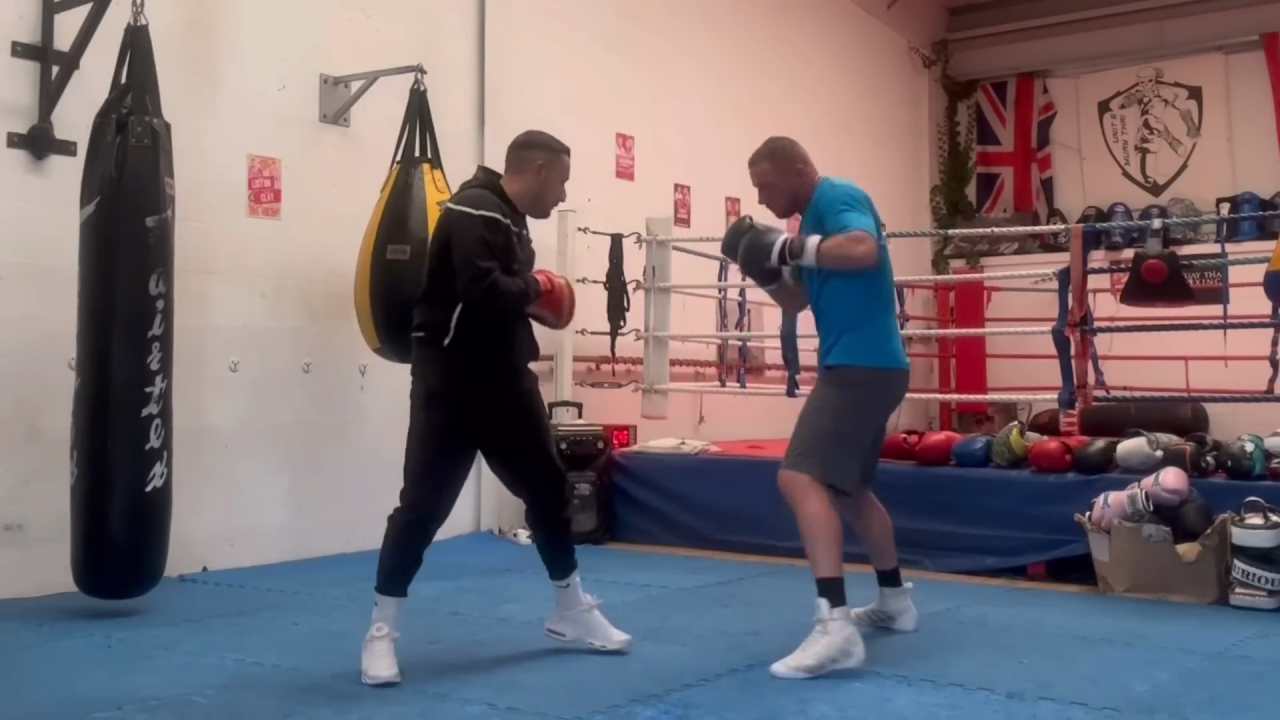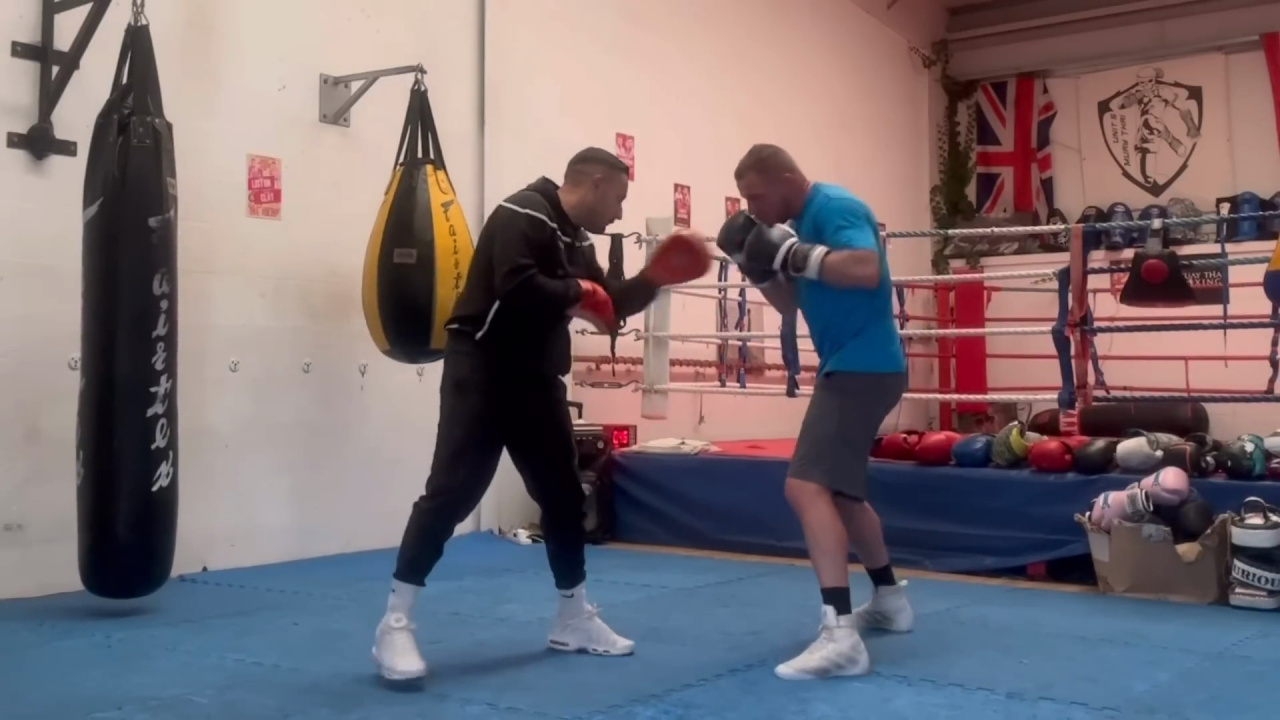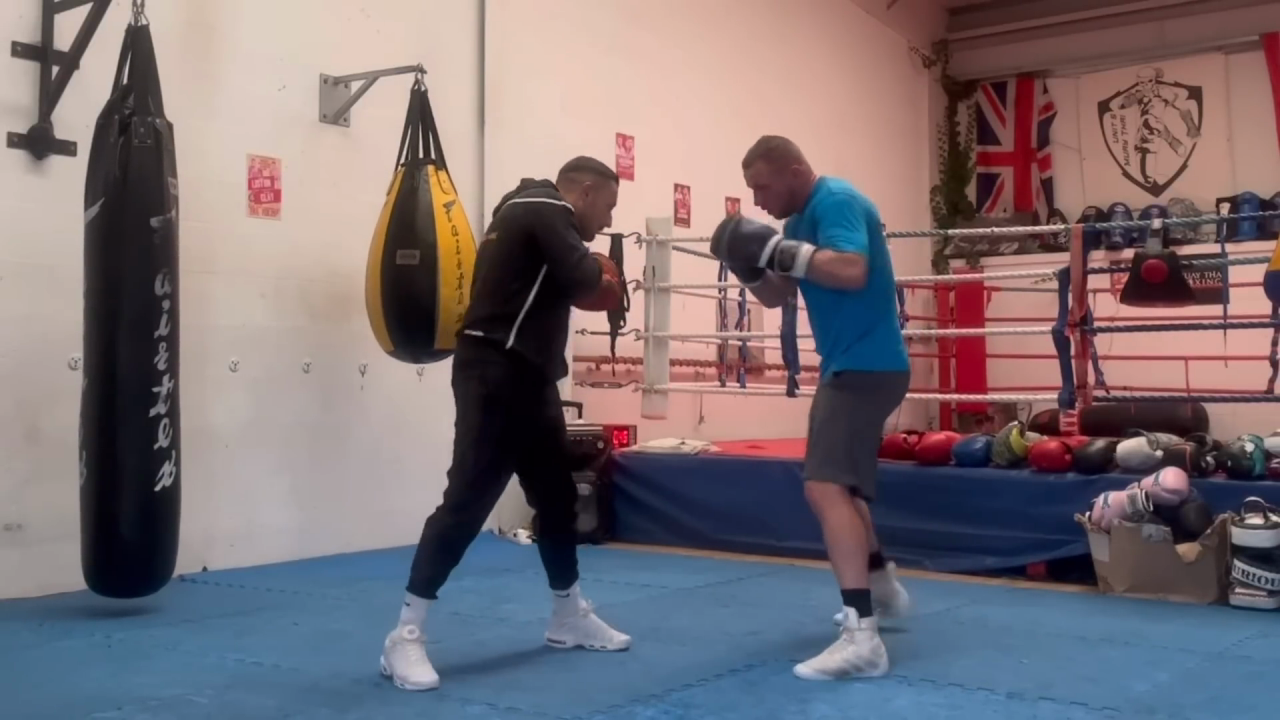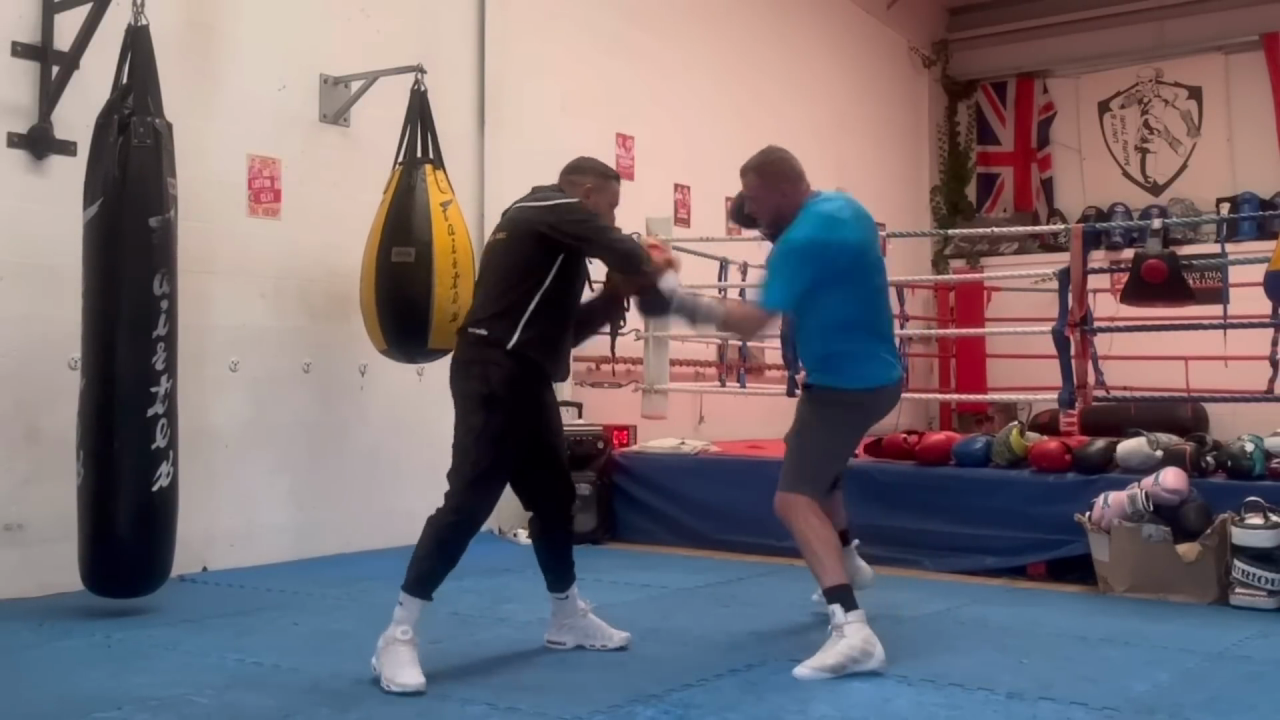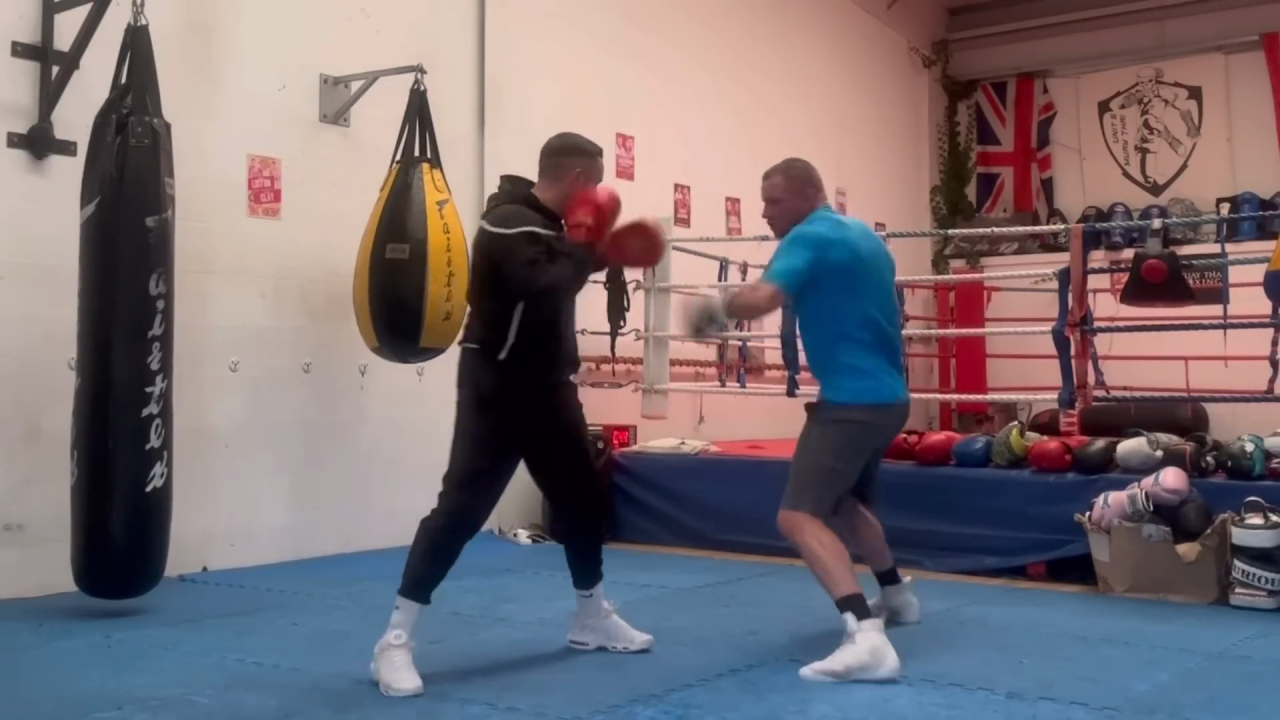
dt=0.4s
person 1, frame 1
left shoulder: (511, 217)
right shoulder: (473, 212)
right elbow: (479, 290)
left wrist: (537, 298)
right wrist: (535, 288)
left hip: (505, 374)
right hip: (450, 376)
left knee: (546, 486)
right knee: (425, 502)
left ankle: (572, 610)
right ankle: (381, 630)
person 1, frame 2
left shoulder: (574, 239)
right shoulder: (523, 214)
left elbow: (606, 303)
right elbow: (515, 286)
left wrist: (653, 278)
right wrist: (572, 295)
left hip: (537, 380)
right hip: (482, 370)
left knee: (564, 496)
right knee: (451, 492)
left ankle: (574, 619)
right ankle: (395, 624)
person 1, frame 3
left shoulder: (531, 218)
right shoulder: (545, 210)
right elbow: (579, 279)
left wrist: (589, 277)
right wrist: (600, 276)
left hip: (529, 377)
right hip: (494, 375)
left knee: (557, 496)
right knee: (468, 501)
left ankle: (569, 617)
right ankle: (405, 635)
person 1, frame 4
left shoulder: (538, 223)
right shoulder: (556, 211)
left elbow: (566, 325)
right elbow: (626, 256)
left wrist: (612, 299)
right wrist: (650, 261)
left hip: (525, 377)
right hip: (496, 374)
left knee: (553, 498)
right knee: (468, 501)
left ankle: (569, 618)
right ankle: (398, 636)
person 1, frame 5
left shoulder: (552, 223)
right shoulder: (510, 225)
left elbow: (564, 273)
right elbow: (546, 292)
left wrist: (591, 248)
right wrist: (581, 246)
left hip: (548, 385)
right hip: (497, 385)
left knee: (584, 498)
right knee: (461, 507)
left ankle: (592, 617)
right ankle: (396, 639)
person 2, frame 1
left shoulder: (838, 196)
right shoulder: (818, 210)
left elbow: (864, 250)
right elbow: (800, 297)
left wrist: (789, 248)
right wrist: (765, 260)
left hip: (859, 366)
right hip: (877, 366)
left knee: (801, 479)
right knee: (851, 485)
left ankle: (834, 627)
right ankle: (895, 599)
person 2, frame 2
left shoulder: (834, 207)
right shoulder: (800, 221)
left elbow: (867, 269)
right elbow: (791, 302)
left wrist: (791, 252)
right wrist: (758, 263)
left hip: (862, 370)
right hip: (853, 369)
left knee: (806, 487)
right knee: (838, 489)
left ankle: (839, 635)
right ankle: (889, 599)
person 2, frame 3
left shoulder: (838, 202)
right shoulder: (801, 219)
left elbow: (851, 272)
right elbow: (776, 296)
left wrist: (779, 249)
right wrist: (747, 262)
left hip: (867, 369)
right hip: (845, 369)
left knee: (823, 487)
right knee: (841, 484)
left ankle: (861, 637)
right ankle: (883, 585)
person 2, frame 4
left shoulder: (810, 237)
right shoulder: (844, 210)
left elbow: (752, 320)
left wrist: (681, 300)
right wrist: (772, 229)
left hip: (851, 383)
right hip: (874, 375)
left knee: (797, 500)
right knee: (813, 474)
left ankle: (852, 632)
right ankle: (843, 559)
person 2, frame 5
left shoulder: (810, 240)
right shoulder: (866, 239)
left elbow: (761, 300)
left wrist: (712, 310)
left hip: (851, 403)
right hip: (889, 398)
left knee: (798, 517)
right knee: (842, 500)
left ankle: (867, 637)
right ankle: (896, 597)
